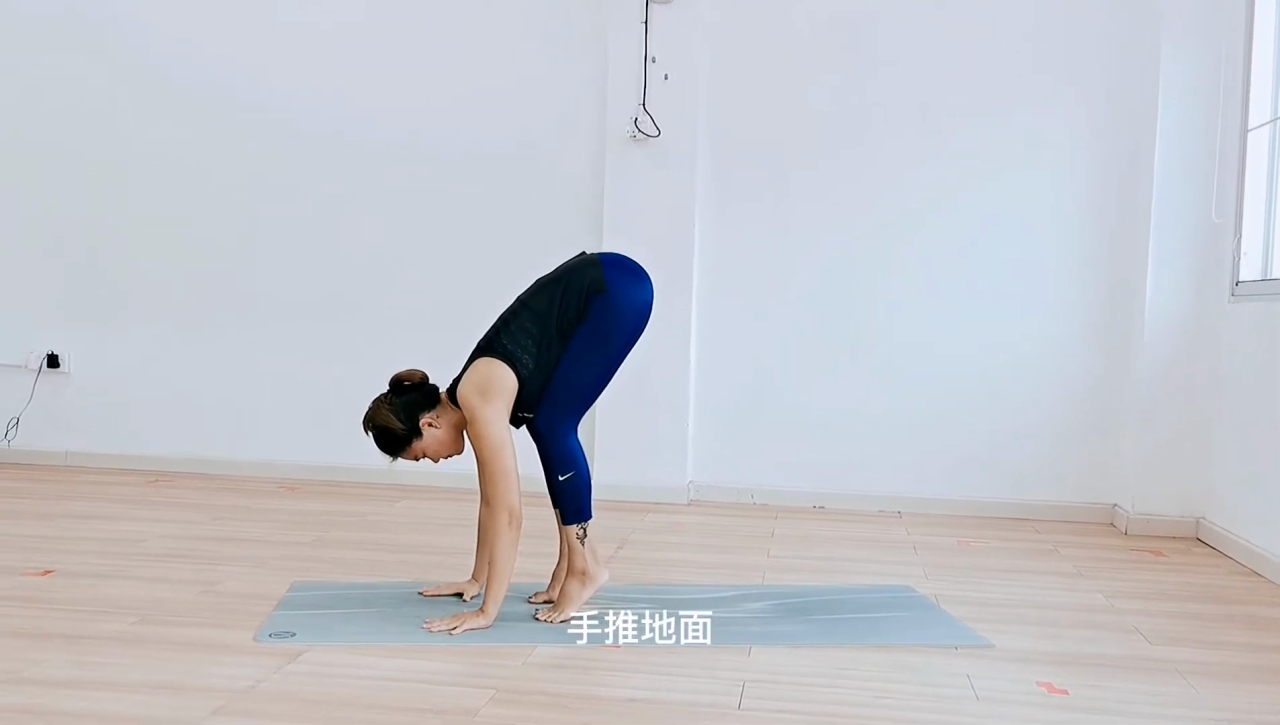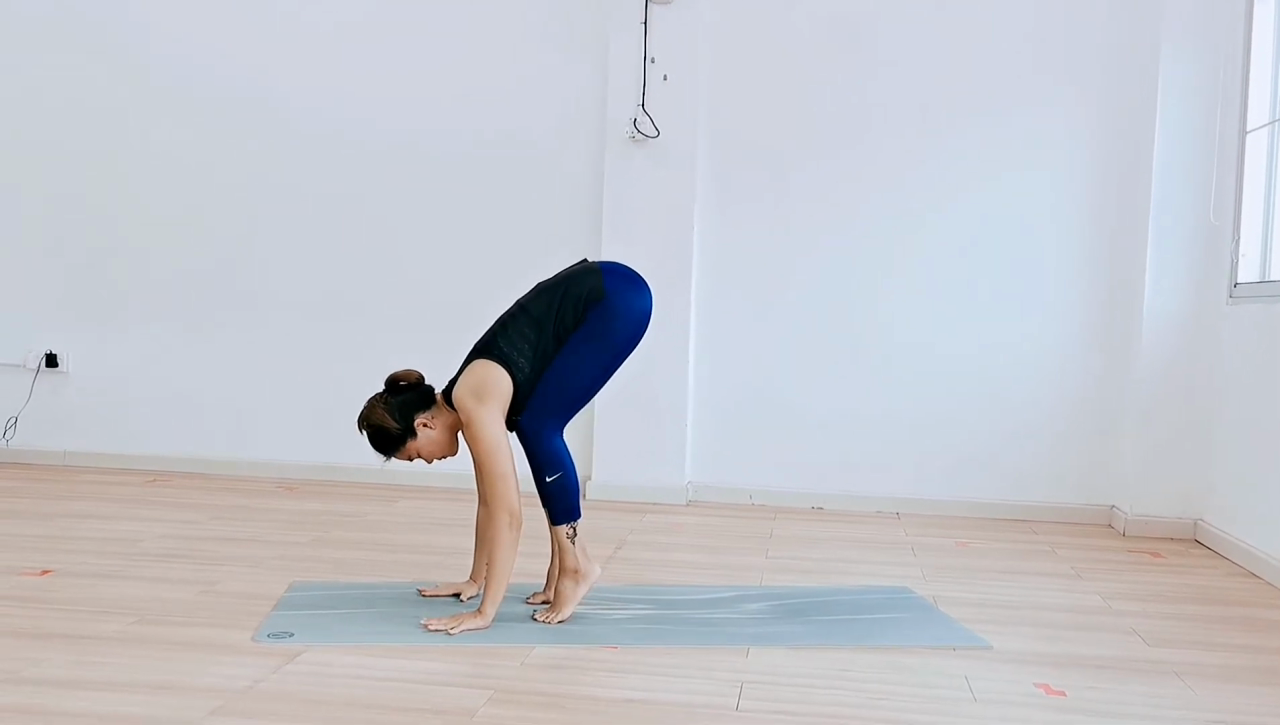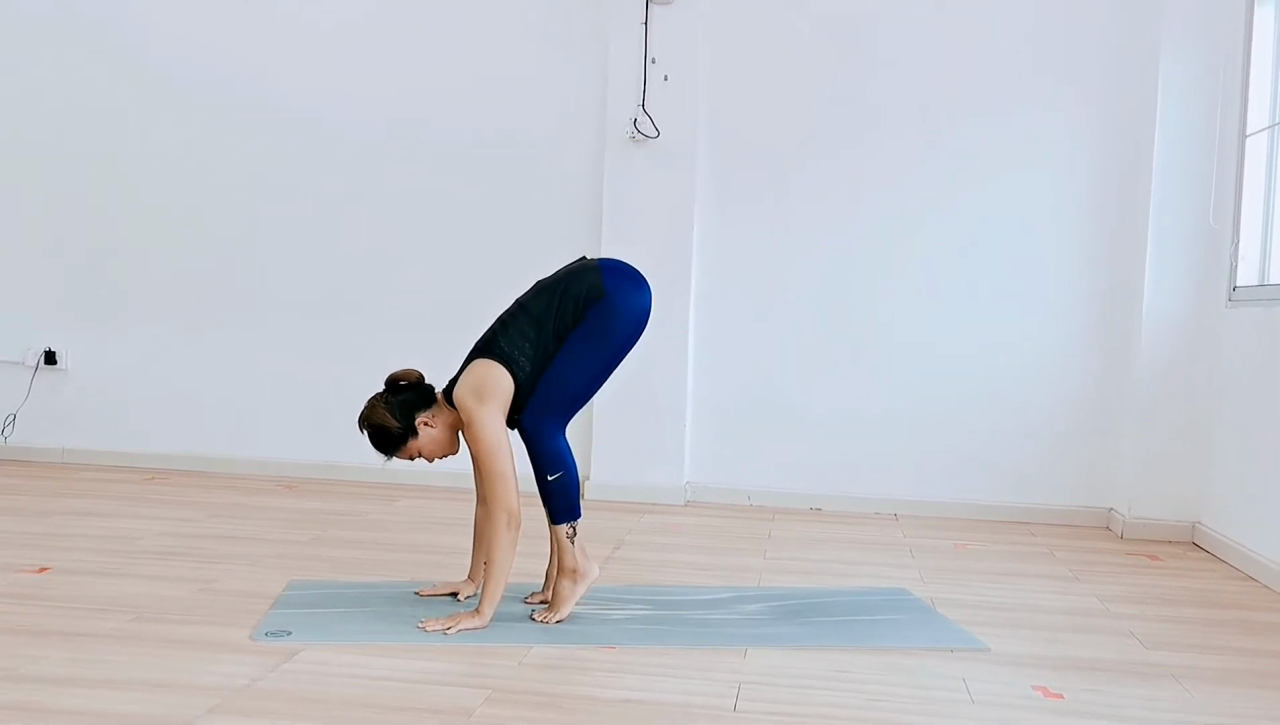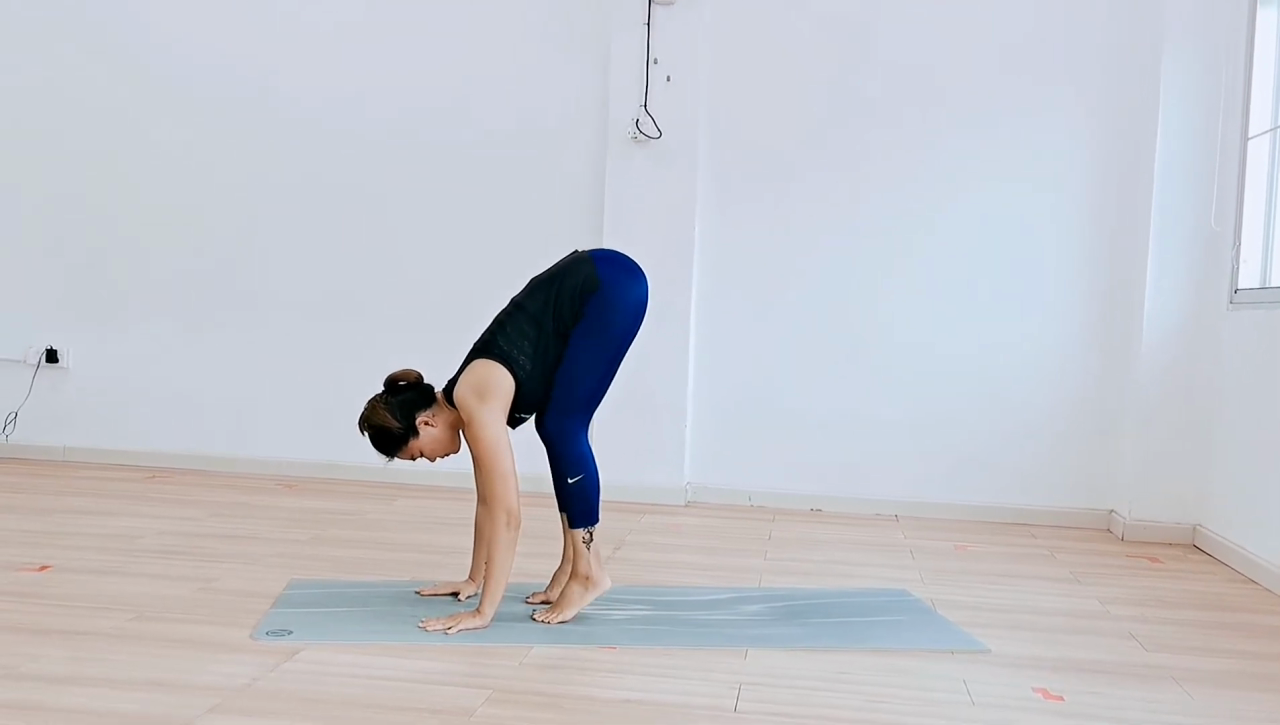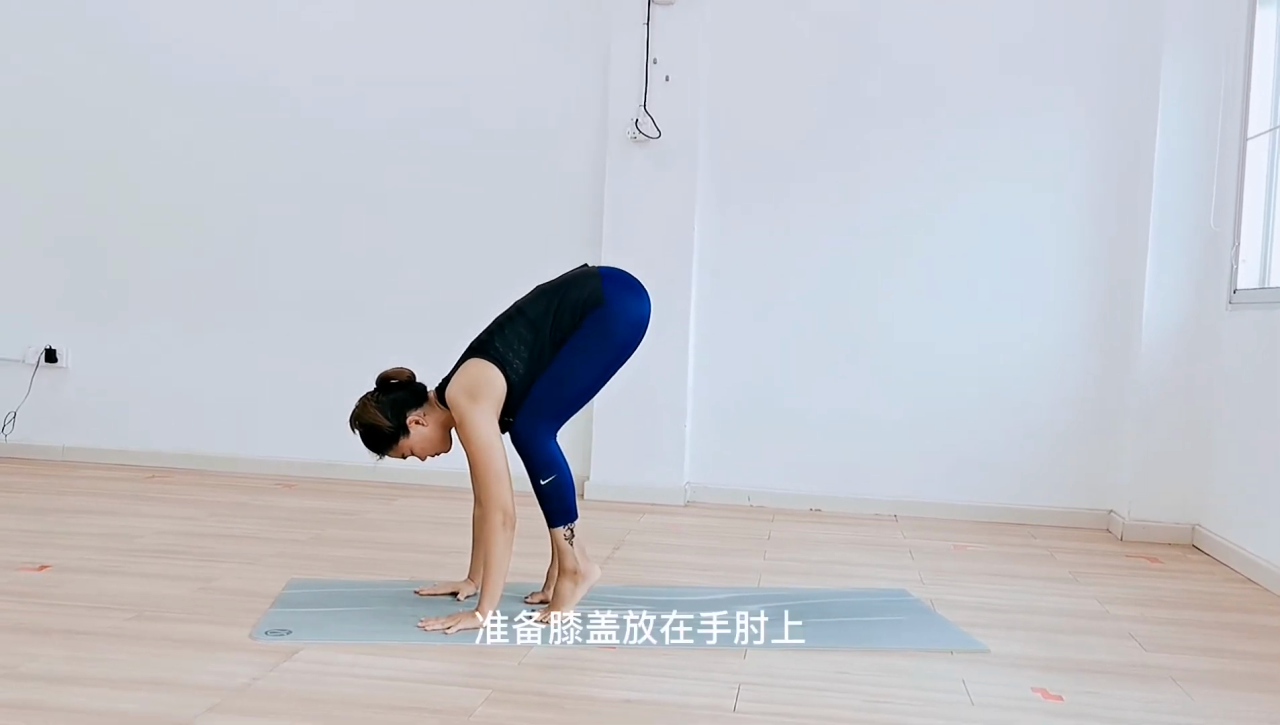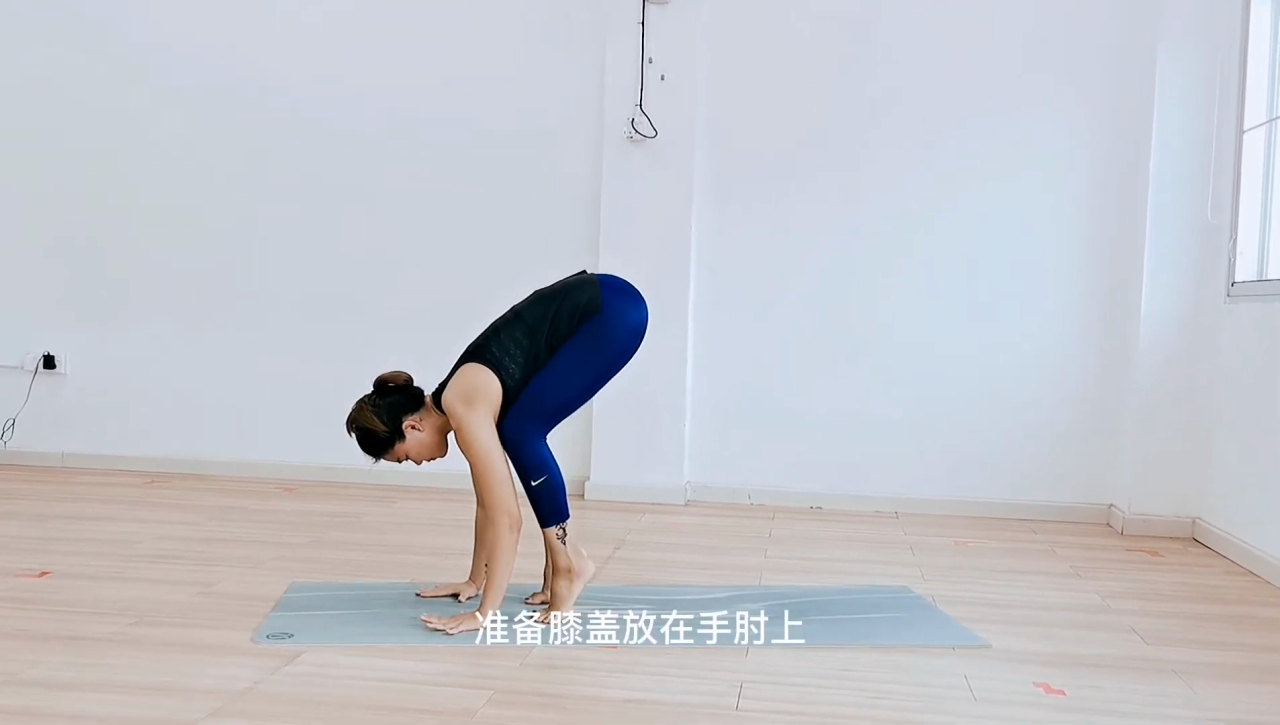
dt=0.3s
person 1, frame 1
left shoulder: (479, 403)
right shoulder: (469, 403)
left elbow: (508, 511)
right elbow: (491, 499)
left wrist: (487, 612)
right wrist: (477, 579)
left hip: (618, 290)
right hip: (592, 293)
left knee: (552, 426)
right knee: (546, 427)
left ankle: (585, 567)
right ankle: (569, 564)
person 1, frame 2
left shoulder: (474, 405)
right shoulder: (468, 402)
left elbow: (507, 513)
right elbow: (489, 500)
left wrist: (485, 612)
right wrist: (476, 580)
left hip: (617, 297)
right hip: (594, 298)
left knee: (539, 428)
right knee: (536, 429)
left ankle: (575, 564)
right ankle: (563, 565)
person 1, frame 3
left shoulder: (474, 403)
right shoulder: (465, 405)
left elbow: (506, 512)
right elbow: (487, 499)
left wrist: (482, 612)
right wrist: (474, 579)
left hip: (616, 293)
right hip: (590, 296)
left knee: (540, 426)
right knee: (540, 427)
left ankle: (574, 565)
right ankle: (561, 565)
person 1, frame 4
left shoulder: (476, 404)
right shoulder: (467, 404)
left elbow: (506, 513)
right elbow: (488, 499)
left wrist: (484, 612)
right wrist: (475, 579)
left hip: (612, 285)
right hip: (590, 289)
left knee: (563, 429)
right knee: (554, 428)
left ankle: (587, 572)
right ankle: (571, 566)
person 1, frame 5
left shoulder: (467, 404)
right shoulder: (461, 400)
left elbow: (502, 513)
right elbow: (485, 500)
left wrist: (484, 612)
right wrist: (473, 579)
left hip: (616, 303)
right hip: (593, 306)
left knee: (531, 431)
right knee: (530, 433)
left ankle: (576, 566)
right ankle: (562, 566)
person 1, frame 6
left shoulder: (464, 409)
right shoulder: (458, 403)
left elbow: (507, 517)
right elbow: (489, 502)
left wrist: (484, 614)
right wrist: (475, 581)
left hip: (614, 310)
right hip: (590, 311)
left knee: (520, 433)
right knee: (521, 436)
left ankle: (570, 563)
right ankle: (558, 567)
